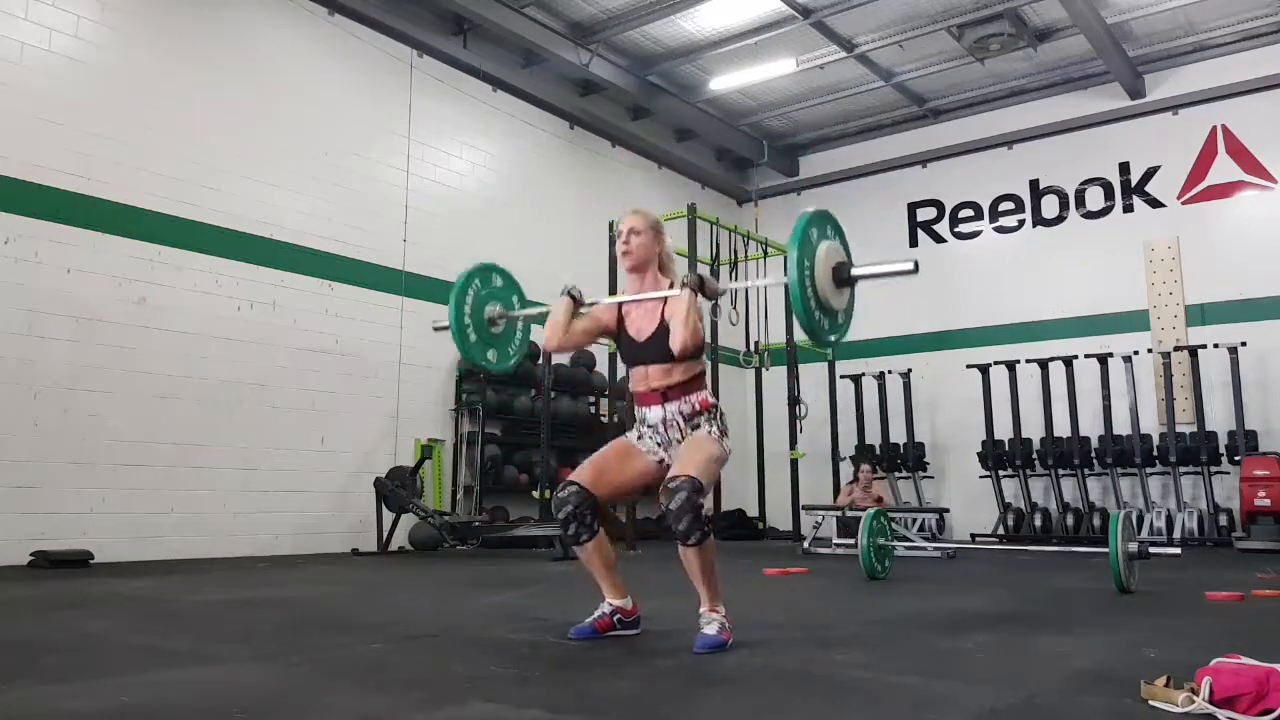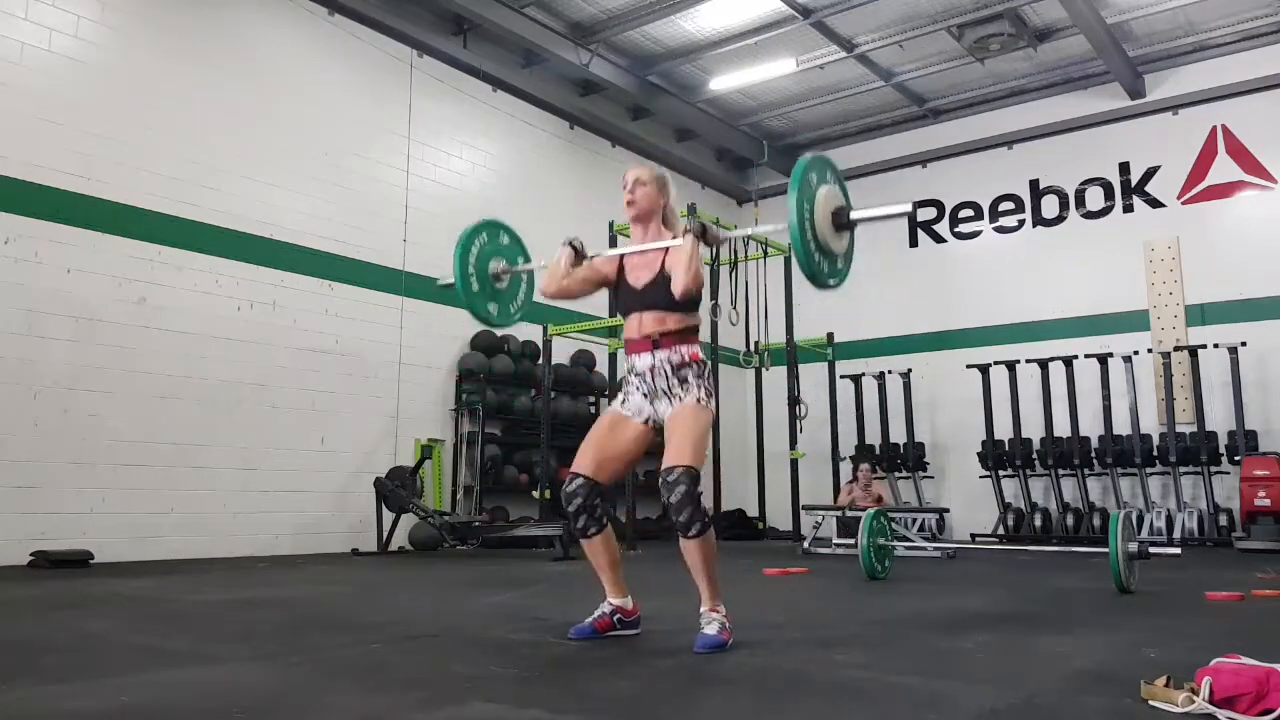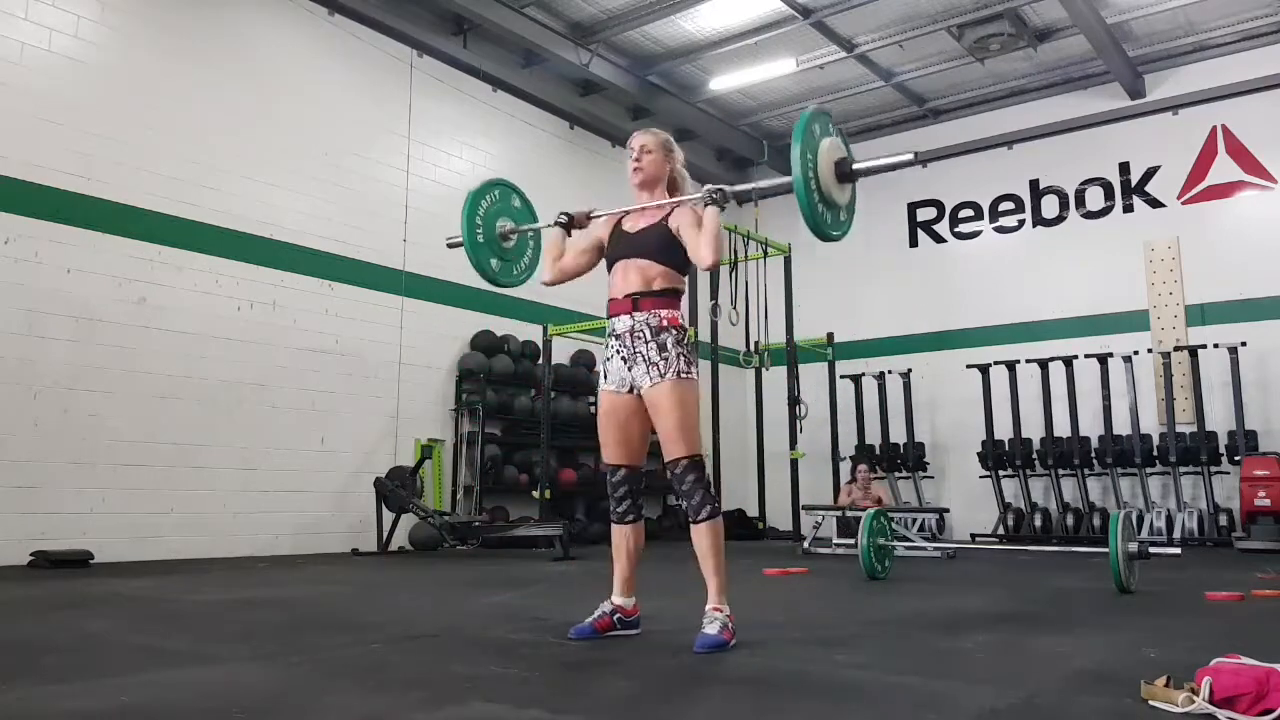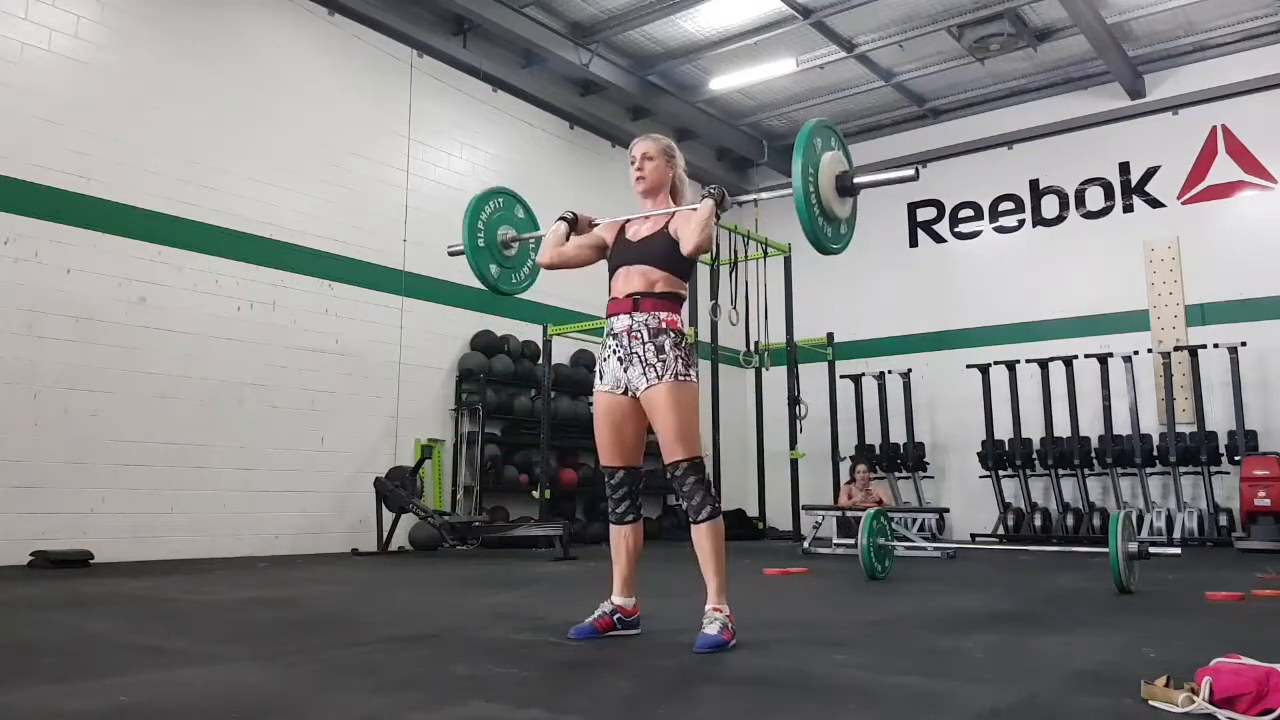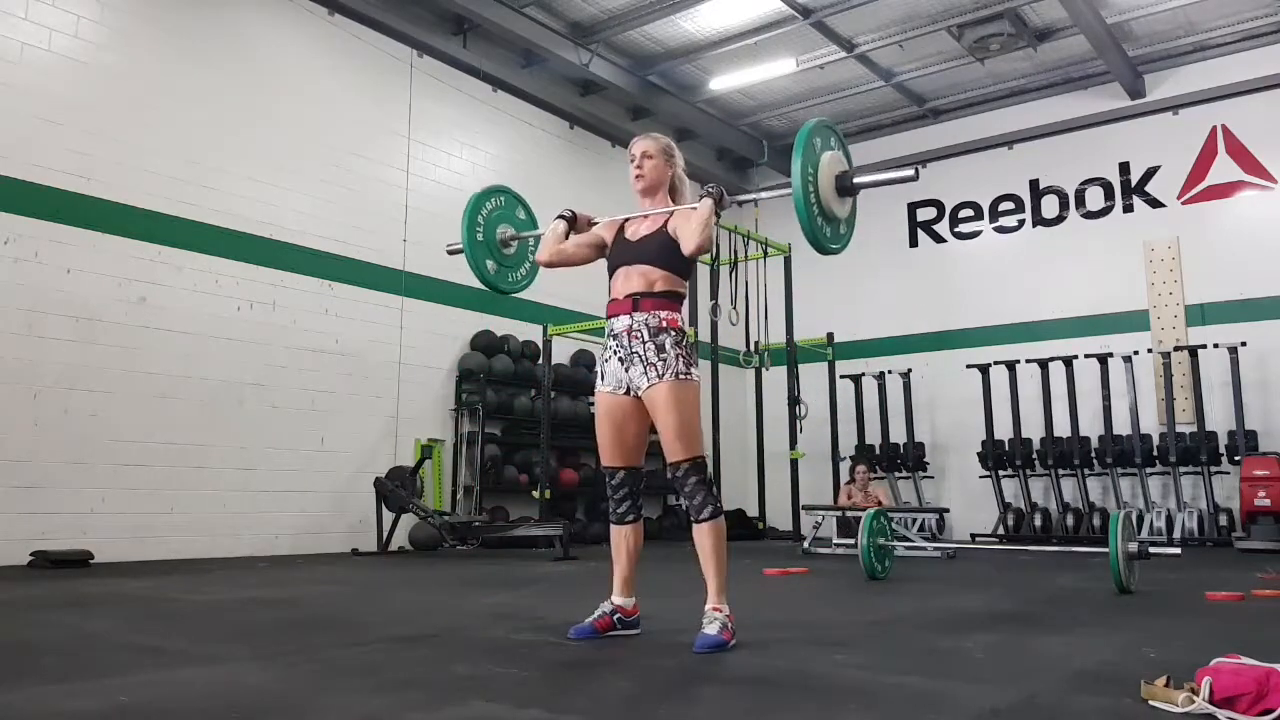
dt=0.1s
person 1, frame 1
left shoulder: (681, 292)
right shoulder: (613, 312)
left elbow: (682, 343)
right elbow: (552, 341)
left wrist: (690, 292)
right wrist: (567, 301)
left hip: (696, 425)
right hip: (647, 427)
left knee: (679, 496)
right knee: (571, 498)
left ankle: (713, 613)
right ankle: (618, 605)
person 1, frame 2
left shoulder: (678, 250)
right shoulder: (614, 261)
left elbow: (684, 288)
right elbow: (552, 288)
left wrist: (692, 237)
right wrist: (570, 254)
left hip: (685, 386)
right hip: (636, 388)
left knee: (678, 487)
right knee: (578, 489)
left ankle: (714, 611)
right ankle: (619, 605)
person 1, frame 3
left shoulder: (682, 215)
right shoulder: (611, 224)
left elbow: (709, 257)
right elbow: (553, 272)
left wrist: (712, 206)
right wrist: (566, 226)
left hip: (663, 342)
right hip: (617, 347)
left knee: (686, 474)
right knee: (620, 482)
left ankle: (717, 609)
right ankle: (623, 603)
person 1, frame 4
left shoulder: (682, 218)
right shoulder: (614, 228)
left elbow: (696, 243)
right elbow: (547, 257)
left wrist: (711, 203)
right wrist: (569, 226)
left hip: (661, 344)
right hip: (615, 347)
left knee: (686, 476)
right knee: (619, 485)
left ankle: (717, 611)
right ankle: (622, 604)
person 1, frame 5
left shoulder: (682, 218)
right shoulder: (613, 228)
left elbow: (695, 244)
right elbow: (548, 255)
left wrist: (709, 204)
right wrist: (565, 221)
left hip: (663, 342)
right hip: (617, 347)
left knee: (688, 477)
right knee: (619, 482)
left ankle: (717, 610)
right ankle: (622, 604)
